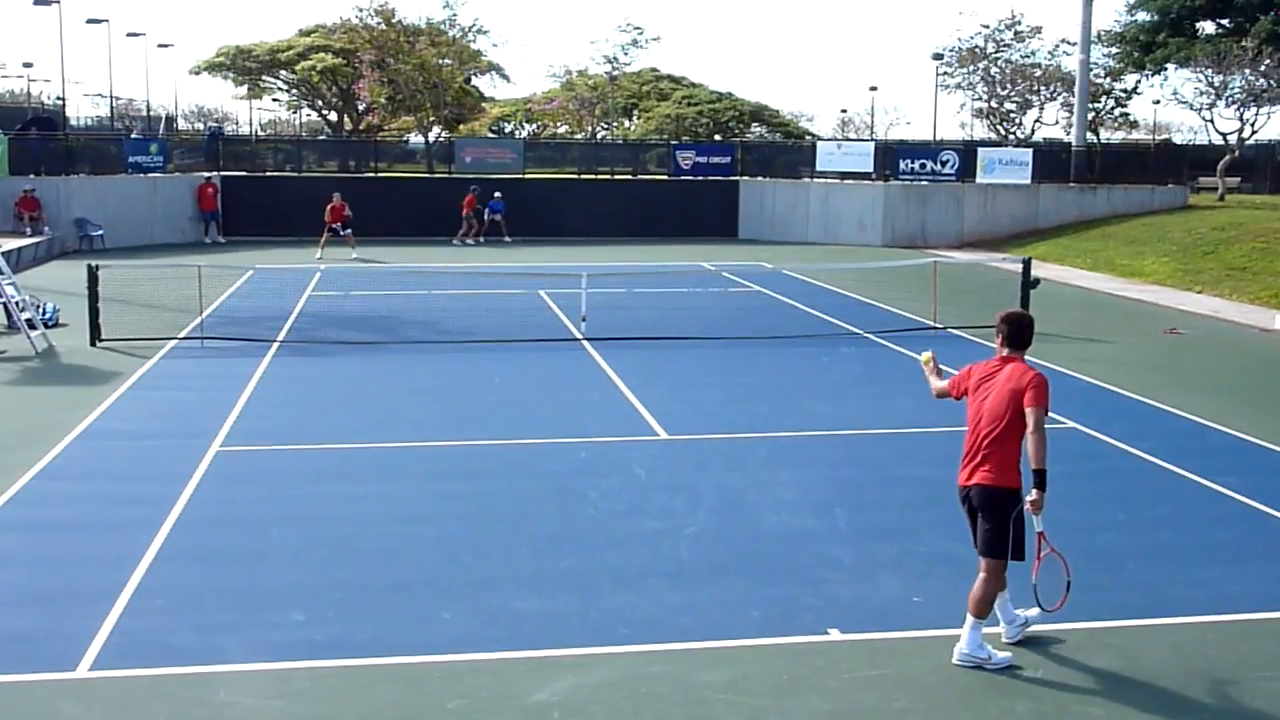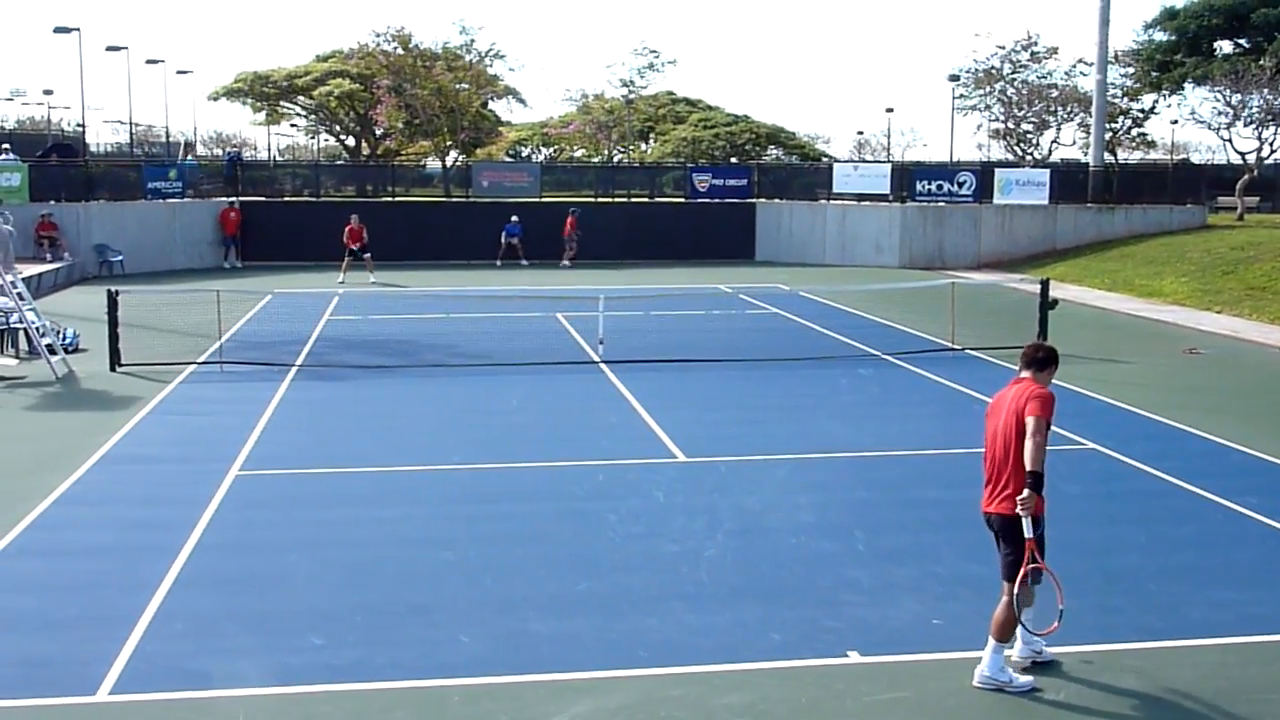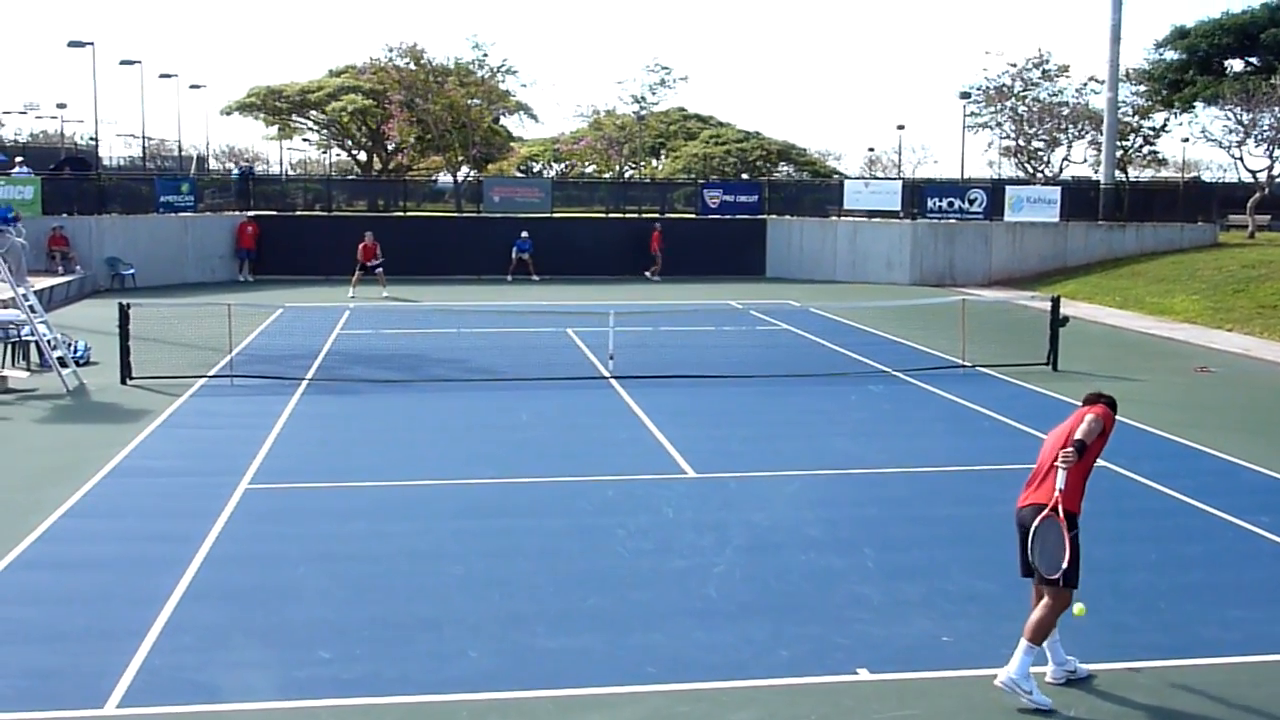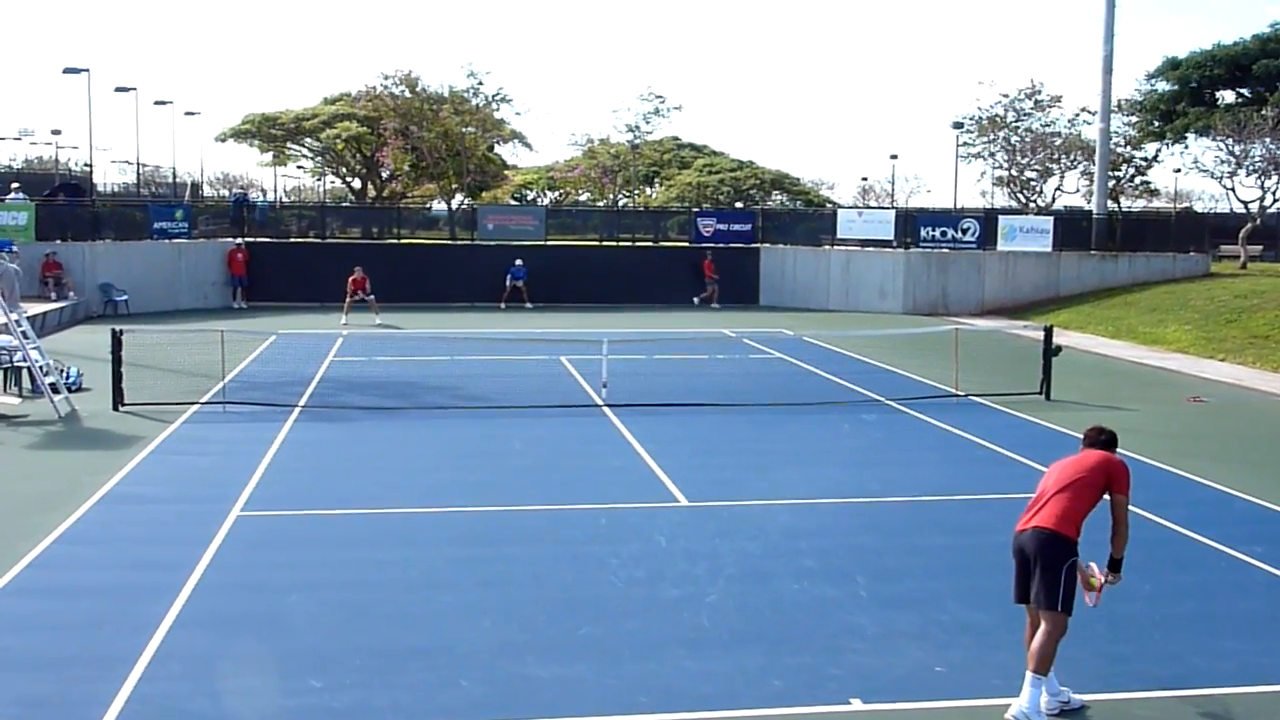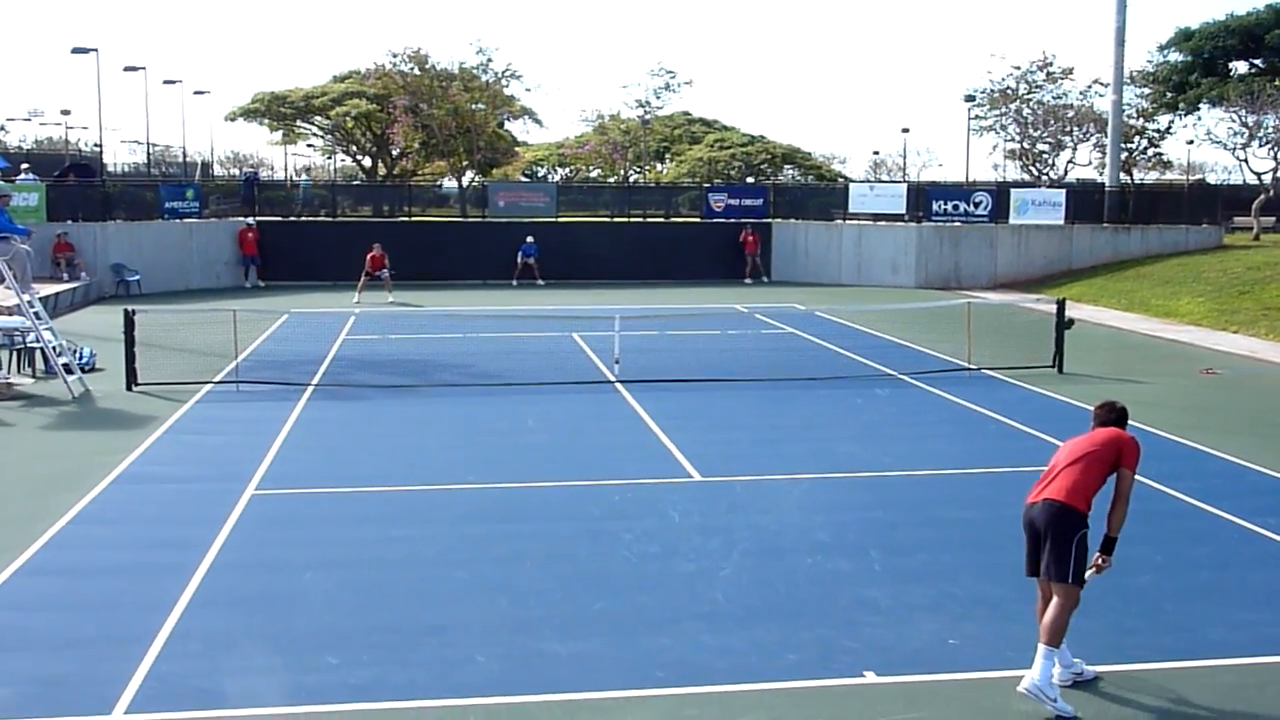
dt=0.7s
person 1, frame 1
left shoulder: (975, 372)
right shoulder: (1032, 379)
left elbow: (939, 389)
right elbow: (1034, 431)
left wrist: (931, 372)
right wrist: (1039, 484)
left hip: (968, 481)
right hip: (999, 485)
left knee: (994, 559)
right knee: (992, 567)
left ankle: (1011, 622)
right ankle: (969, 646)
person 1, frame 2
left shoulder: (998, 398)
right shoulder: (1040, 395)
right elbow: (1034, 438)
right wrist: (1034, 485)
left hip: (993, 505)
right hip: (1019, 507)
left knee: (1019, 581)
right knee: (1016, 590)
left ankle: (1026, 645)
right ankle: (990, 669)
person 1, frame 3
left shoulder: (1062, 427)
right shoulder: (1103, 412)
right elbow: (1089, 427)
right wrist: (1078, 451)
left hip: (1026, 507)
right hip: (1052, 510)
left knee: (1043, 590)
right knee: (1058, 596)
left ankle: (1059, 664)
right ankle: (1017, 672)
person 1, frame 4
left shoulder: (1062, 463)
right shoulder: (1116, 465)
right elbow: (1120, 524)
left wrist: (1079, 569)
right wrist: (1115, 566)
left hip: (1023, 534)
right hip: (1052, 538)
left knee: (1036, 619)
right knee: (1053, 624)
left ankle: (1051, 695)
person 1, frame 5
left shoulder: (1076, 441)
right shoulder: (1127, 442)
right elbow: (1121, 499)
left wrist: (1072, 564)
right wrist: (1107, 548)
left hip: (1033, 507)
right hip: (1063, 511)
left knee: (1049, 593)
right knee: (1066, 597)
left ankle: (1064, 666)
right ankle: (1039, 677)
